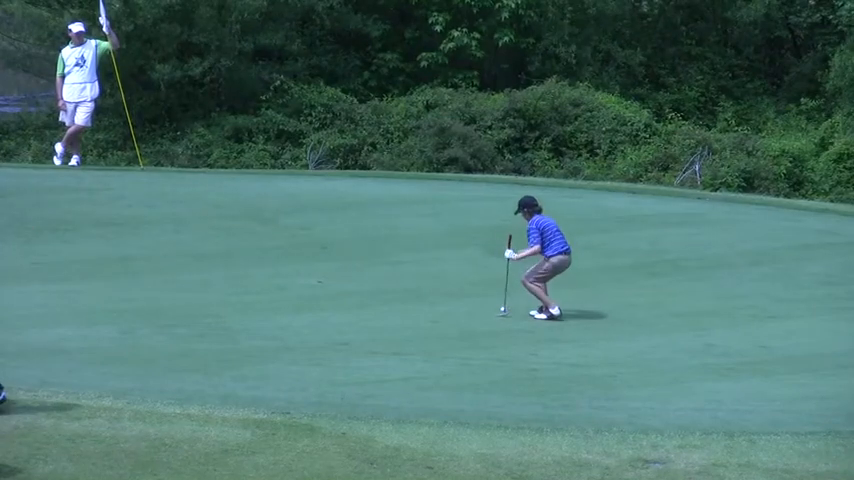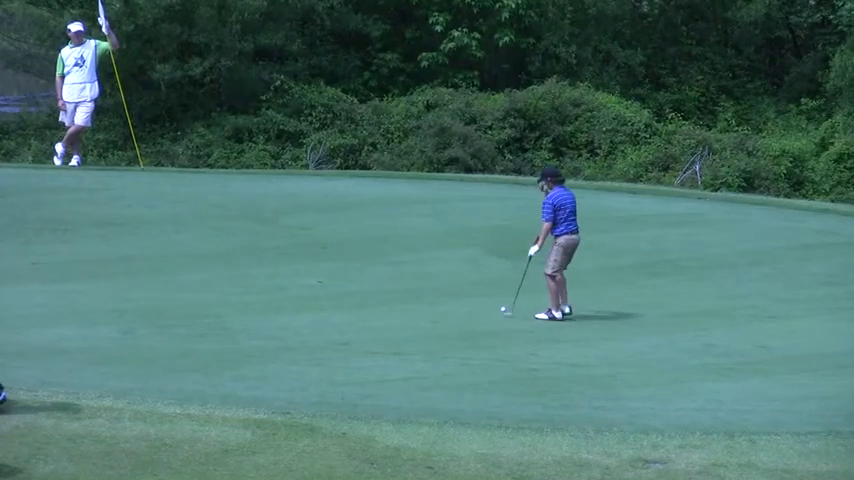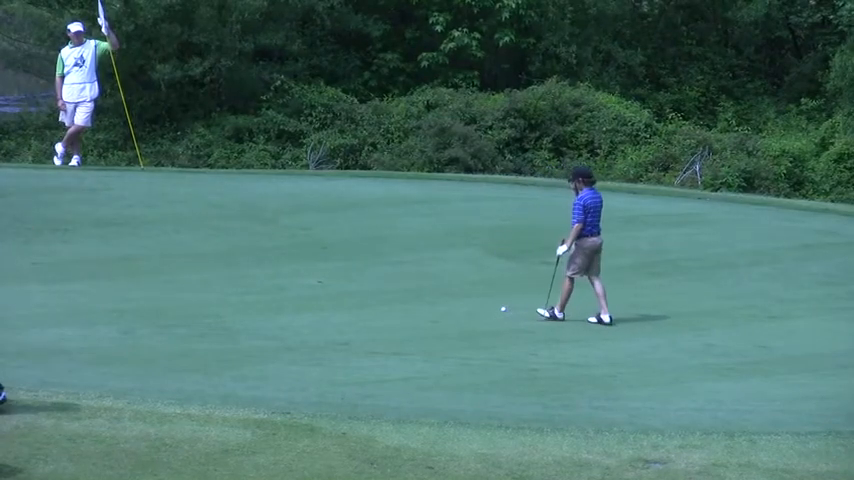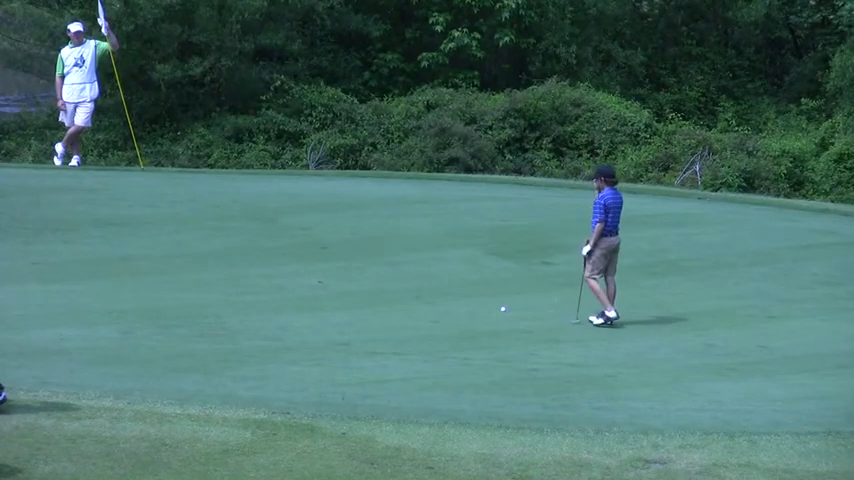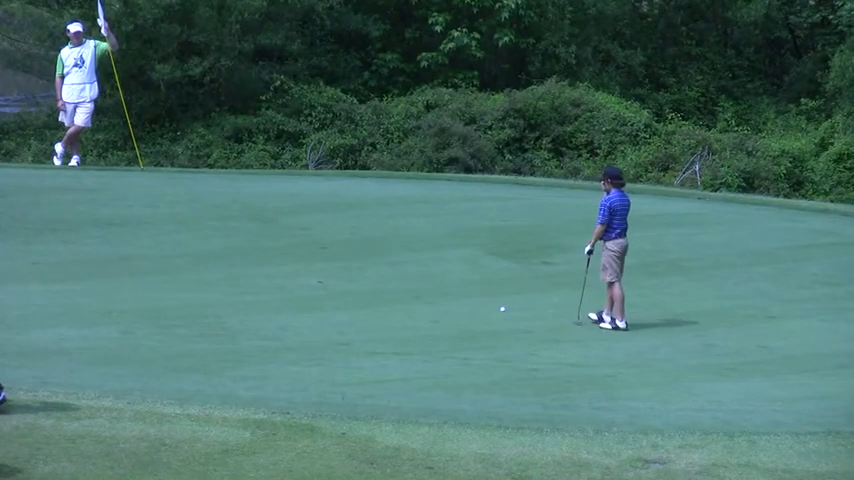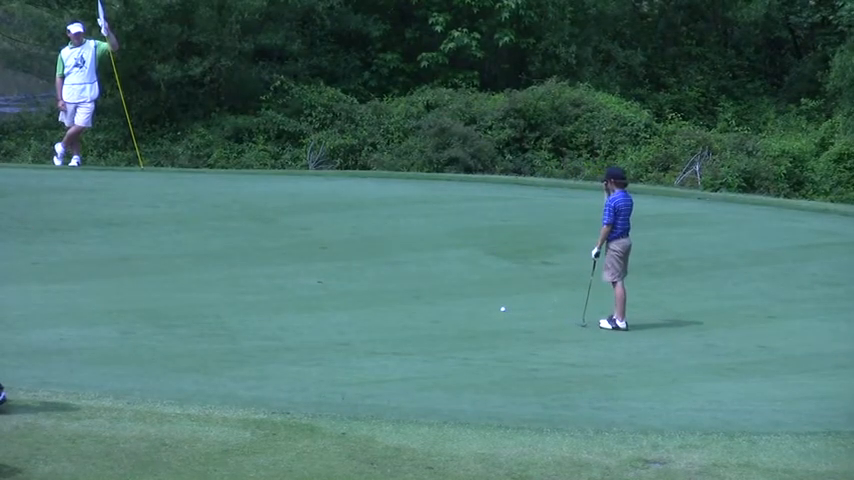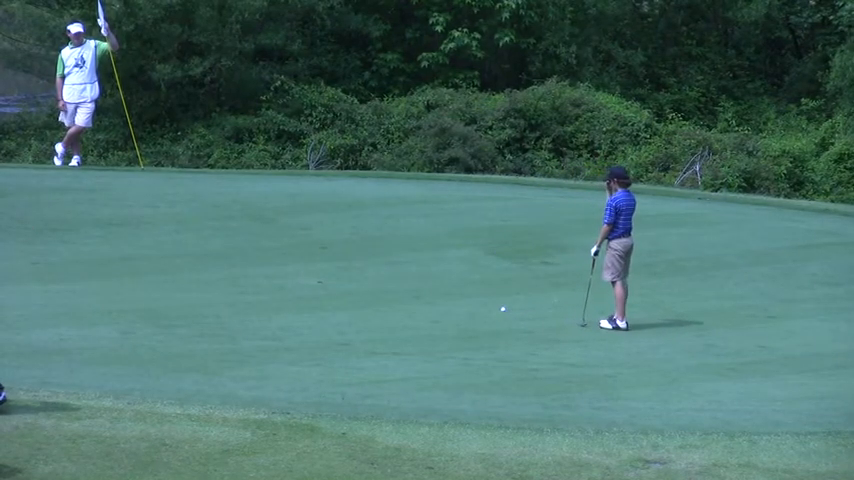
dt=0.4s
person 1, frame 1
left shoulder: (533, 224)
right shoulder: (547, 219)
left elbow: (537, 248)
left wrist: (518, 256)
right wrist: (527, 251)
left hip: (555, 259)
right hip: (566, 258)
left knee: (527, 280)
right knee: (536, 278)
left ankle: (553, 309)
right ankle: (546, 307)
person 1, frame 2
left shoulder: (550, 198)
right shoulder: (569, 193)
left elbow: (547, 224)
left wrist: (538, 245)
left hip: (562, 239)
right hip: (574, 237)
left knee: (551, 274)
right knee: (558, 272)
left ankle: (555, 311)
right ankle: (564, 305)
person 1, frame 3
left shoulder: (581, 199)
right shoulder: (597, 195)
left elbow: (578, 225)
left wrist: (567, 245)
right wrist: (576, 192)
left hip: (585, 241)
right hip: (597, 239)
left knee: (570, 275)
right knee: (594, 277)
left ankle: (558, 312)
right ankle: (605, 314)
person 1, frame 4
left shoulder: (602, 199)
right shoulder: (618, 196)
left elbow: (600, 224)
left wrist: (590, 245)
right wrist: (597, 190)
left hip: (603, 241)
right hip: (615, 239)
left knee: (590, 276)
right knee: (609, 277)
left ankle: (609, 311)
right ankle: (608, 312)
person 1, frame 5
left shoulder: (608, 200)
right shoulder: (625, 198)
left elbow: (601, 226)
left wrist: (591, 245)
right wrist: (606, 192)
left hip: (612, 243)
right hip: (622, 241)
left knee: (614, 281)
right knee: (611, 280)
left ankle: (620, 321)
right ankle: (607, 314)
person 1, frame 6
left shoulder: (612, 201)
right shoulder: (627, 198)
left elbow: (607, 227)
left wrist: (597, 247)
right wrist: (607, 193)
left hip: (615, 243)
right hip: (625, 241)
left knee: (617, 281)
right knee: (618, 280)
left ankle: (620, 321)
right ankle: (617, 316)
person 1, frame 7
left shoulder: (614, 200)
right shoulder: (631, 197)
left elbow: (607, 226)
left wrist: (597, 245)
right wrist: (609, 191)
left hip: (616, 243)
right hip: (628, 240)
left knee: (616, 281)
right knee: (622, 280)
left ankle: (620, 321)
right ankle: (618, 316)
person 2, frame 1
left shoulder: (94, 46)
right shoulder: (64, 52)
left elbow: (115, 46)
right elbow: (59, 77)
left wrist: (108, 31)
right wrist: (60, 99)
left hip: (87, 96)
right hip: (69, 97)
left knee: (79, 127)
right knee: (73, 128)
left ankle: (61, 146)
right ankle: (76, 156)
person 2, frame 2
left shoulder: (93, 45)
right shoulder: (64, 52)
left elbow: (114, 46)
right elbow: (59, 77)
left wrist: (108, 31)
right wrist: (59, 98)
left hip: (87, 96)
right hip: (68, 97)
left knee: (80, 126)
right knee: (72, 128)
left ankle: (62, 146)
right ankle: (76, 156)
person 2, frame 3
left shoulder: (94, 46)
right shoulder: (64, 52)
left elbow: (114, 46)
right elbow: (59, 77)
left wrist: (107, 31)
right wrist: (59, 98)
left hip: (86, 96)
right hip: (68, 97)
left knee: (80, 126)
right knee: (72, 128)
left ankle: (62, 146)
right ankle: (76, 156)
person 2, frame 4
left shoulder: (93, 46)
right shoulder: (64, 52)
left elbow: (114, 47)
right elbow: (59, 77)
left wrist: (107, 31)
right wrist: (59, 98)
left hip: (86, 97)
right hip: (68, 97)
left knee: (80, 127)
right knee: (71, 128)
left ankle: (62, 146)
right ankle: (76, 156)
person 2, frame 5
left shoulder: (93, 46)
right shoulder: (63, 53)
left elbow: (114, 47)
right elbow: (59, 77)
left wrist: (107, 32)
right wrist: (59, 99)
left hip: (86, 97)
right hip: (68, 97)
left knee: (79, 127)
right knee: (72, 128)
left ankle: (61, 147)
right ankle: (76, 156)
person 2, frame 6
left shoulder: (93, 46)
right shoulder: (64, 53)
left elbow: (114, 47)
right elbow: (59, 77)
left wrist: (107, 32)
right wrist: (59, 99)
left hip: (87, 97)
right hip: (69, 97)
left knee: (80, 127)
right knee: (71, 128)
left ankle: (61, 147)
right ankle: (76, 156)
person 2, frame 7
left shoulder: (93, 46)
right shoulder: (64, 53)
left elbow: (114, 47)
right elbow: (59, 77)
left wrist: (107, 32)
right wrist: (60, 99)
left hip: (87, 96)
right hip: (69, 97)
left knee: (80, 127)
right knee: (72, 128)
left ankle: (62, 147)
right ankle: (76, 156)
